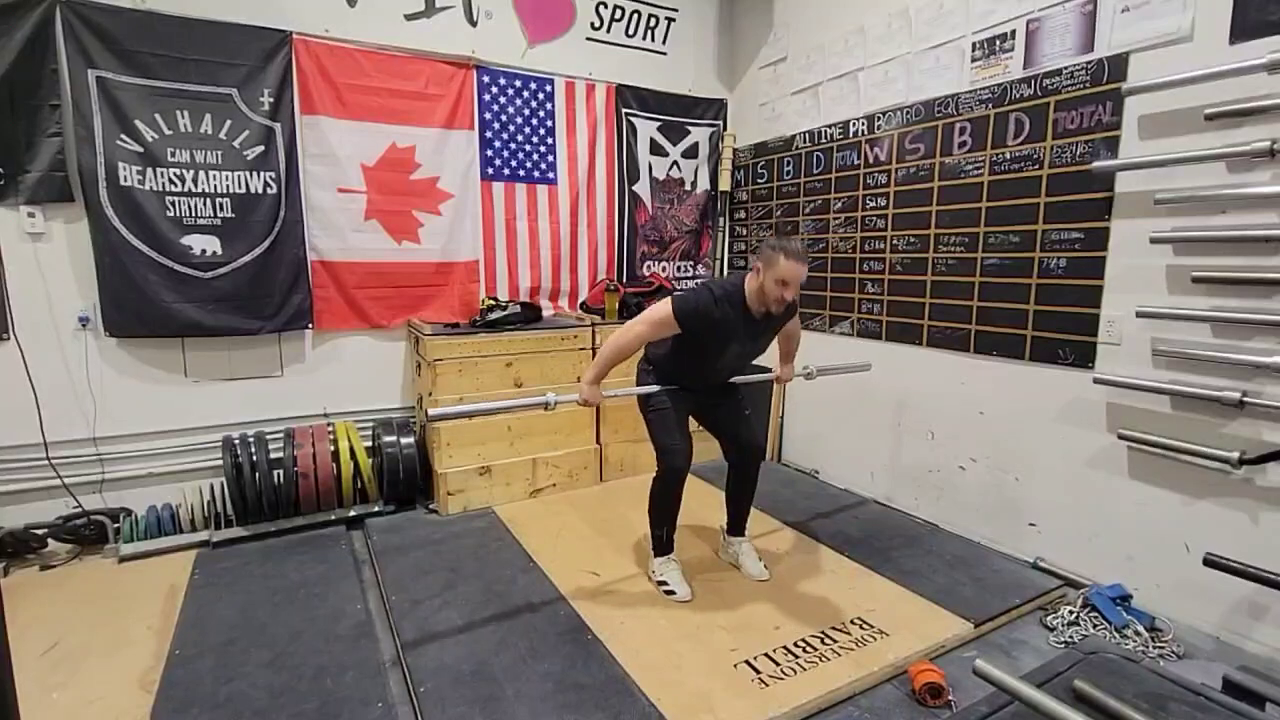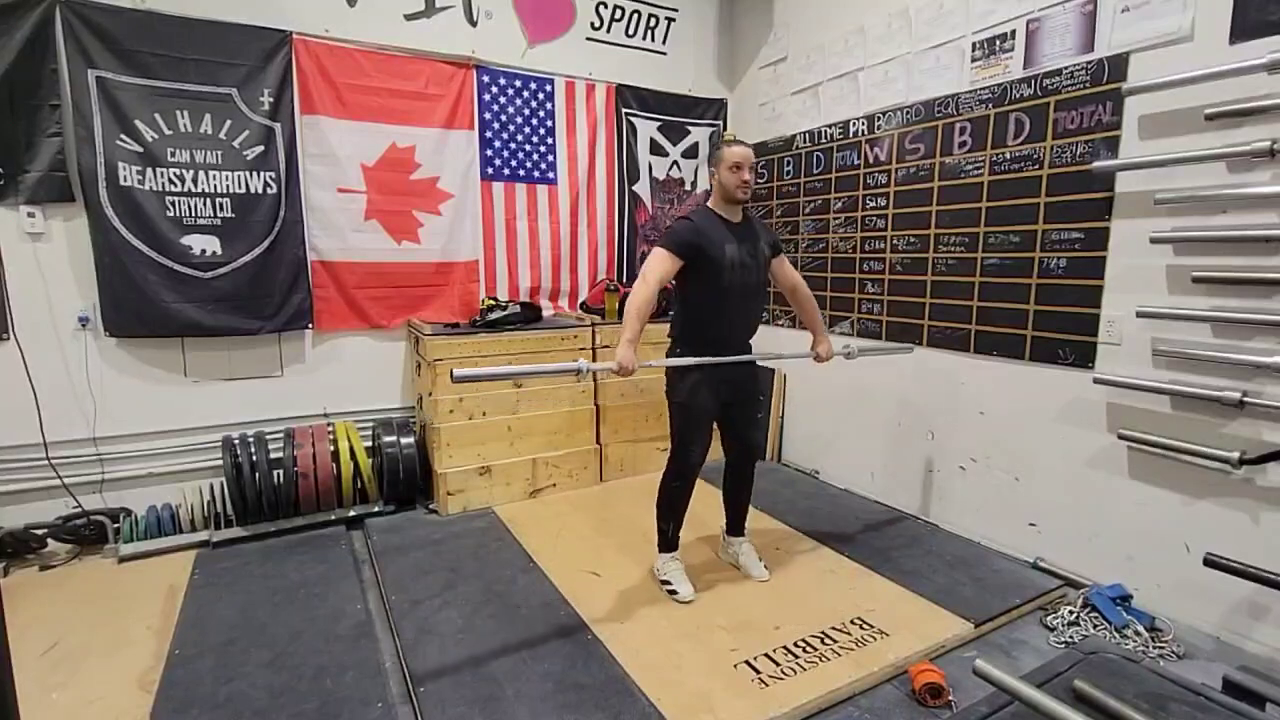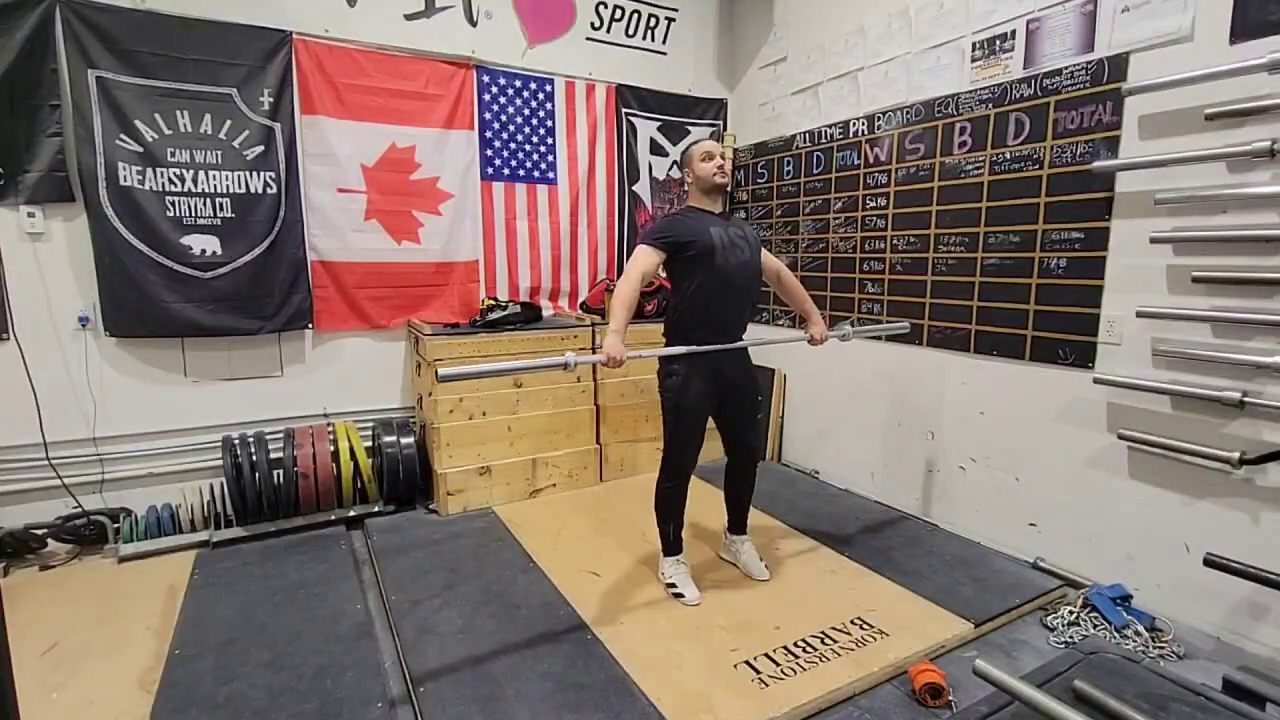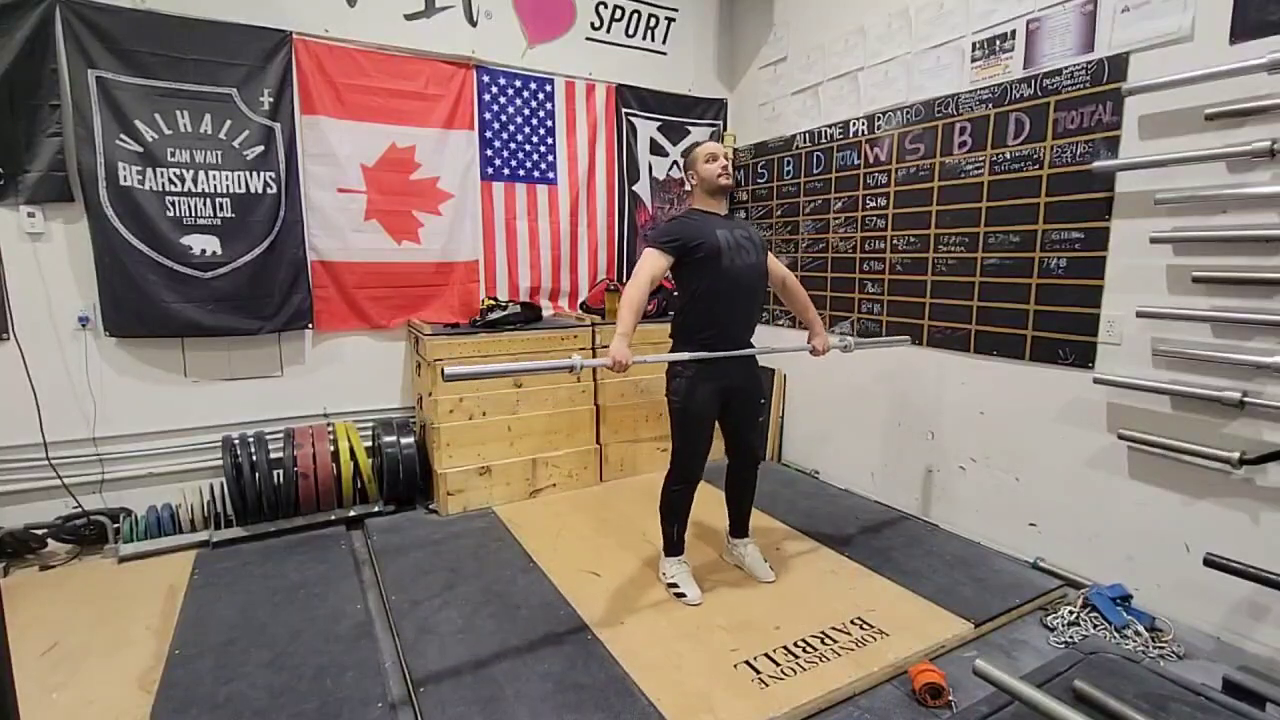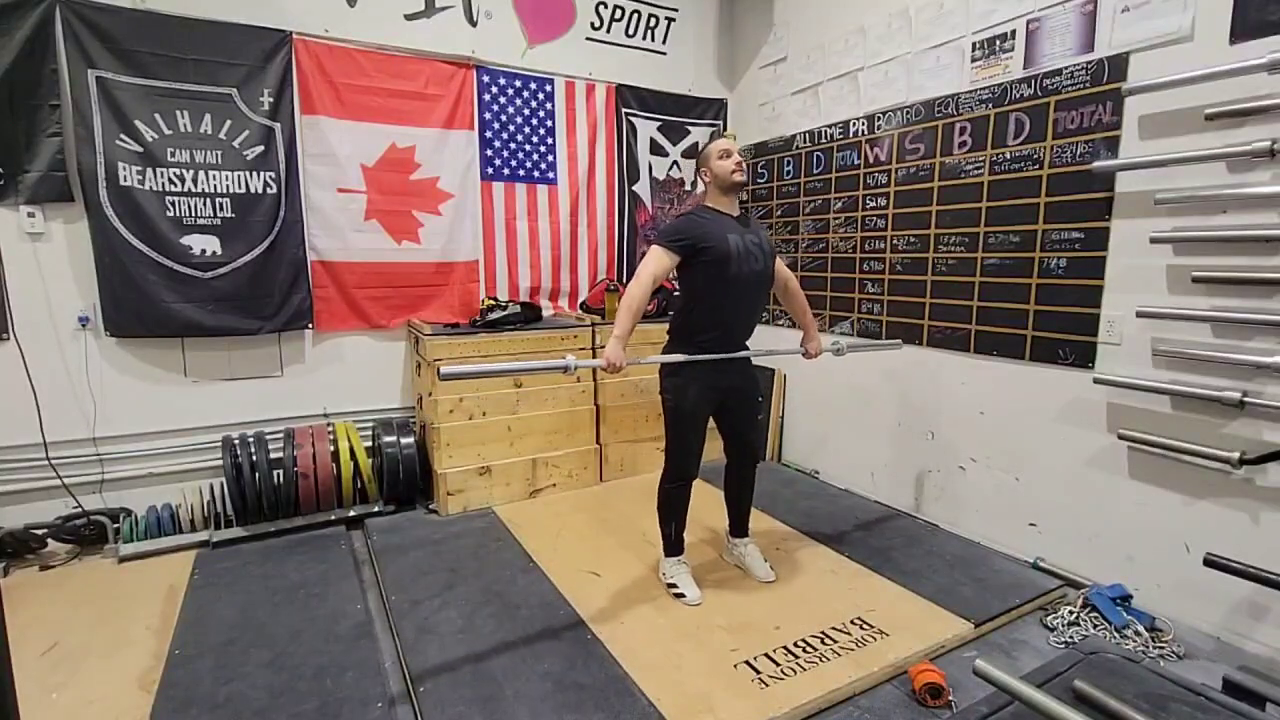
dt=0.4s
person 1, frame 1
left shoulder: (782, 305)
right shoulder: (711, 301)
left elbow: (791, 328)
right elbow: (636, 330)
left wrist: (787, 364)
right wrist: (592, 380)
left hip: (715, 384)
right hip: (664, 382)
left knee: (750, 449)
right knee: (676, 461)
left ankle: (734, 539)
right ankle: (662, 558)
person 1, frame 2
left shoulder: (760, 233)
right shoulder: (692, 229)
left elbow: (794, 286)
right elbow: (649, 282)
left wrist: (820, 337)
right wrist: (628, 344)
left hip: (741, 363)
right hip: (695, 367)
left knee: (746, 453)
right knee: (687, 460)
left ankle: (734, 540)
right ankle: (667, 557)
person 1, frame 3
left shoulder: (743, 229)
right shoulder: (675, 227)
left elbow: (778, 273)
right elbow: (633, 276)
left wrist: (813, 317)
right wrist: (615, 334)
left hip: (736, 359)
right hip: (688, 364)
left knee: (746, 452)
right knee: (679, 463)
left ankle: (735, 538)
right ankle: (671, 558)
person 1, frame 4
left shoulder: (748, 231)
right shoulder: (680, 228)
left elbow: (783, 280)
right elbow: (641, 280)
left wrist: (816, 327)
right wrist: (622, 339)
left hip: (742, 362)
right hip: (696, 368)
left knee: (747, 456)
right knee: (687, 466)
left ankle: (738, 541)
right ankle: (673, 559)
person 1, frame 5
left shoulder: (756, 230)
right shoulder: (690, 227)
left elbow: (785, 283)
right elbow: (644, 279)
left wrist: (811, 332)
right wrist: (618, 341)
left hip: (736, 363)
right hip: (690, 367)
left knee: (746, 455)
right knee: (682, 466)
left ankle: (739, 541)
right ankle: (673, 560)
